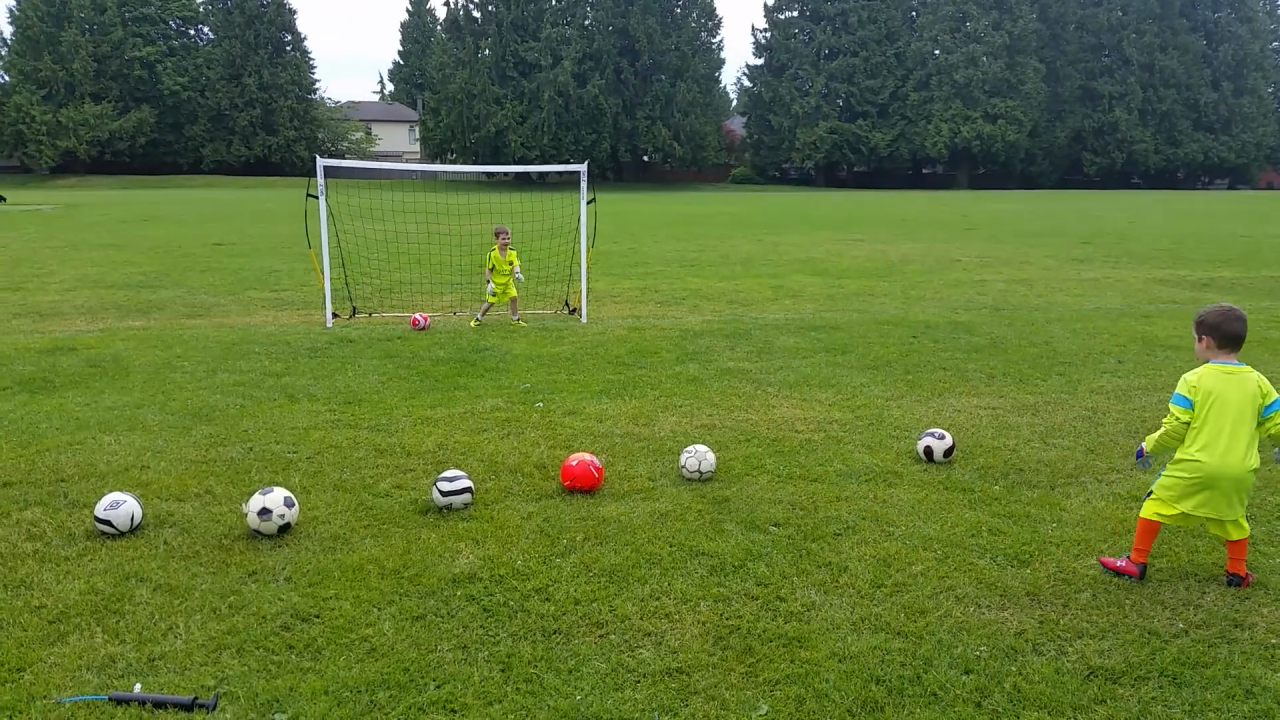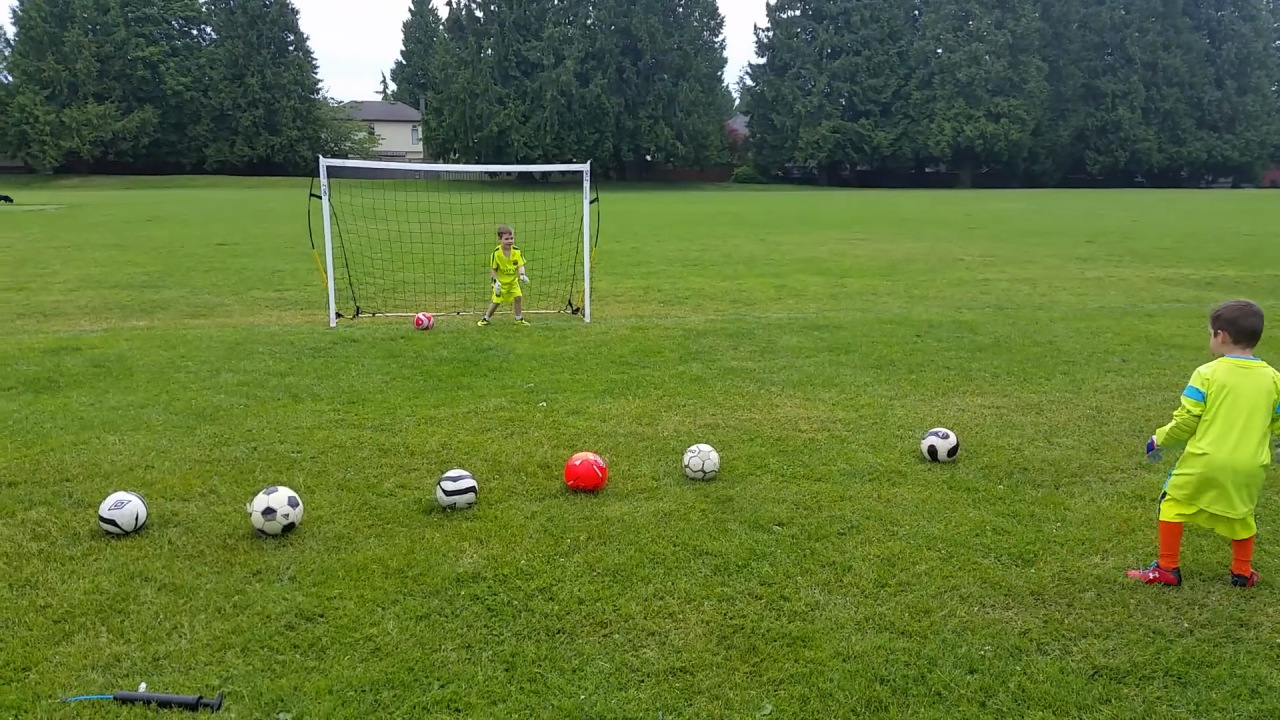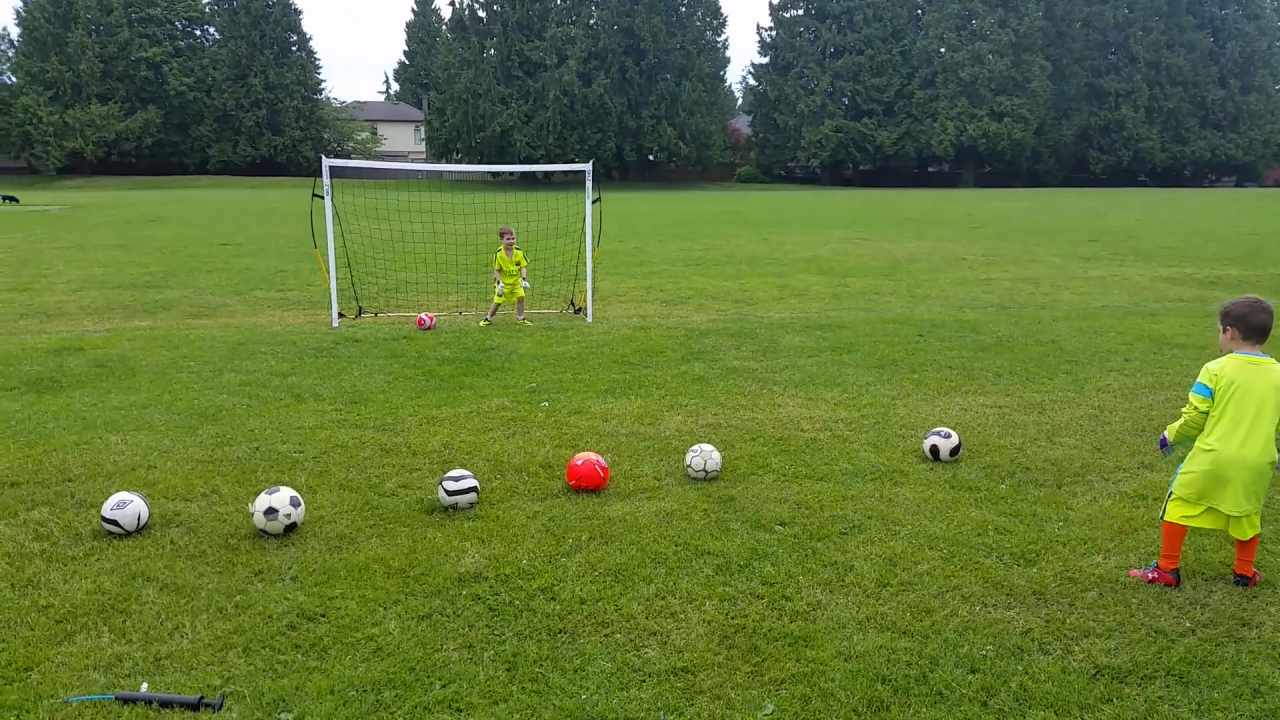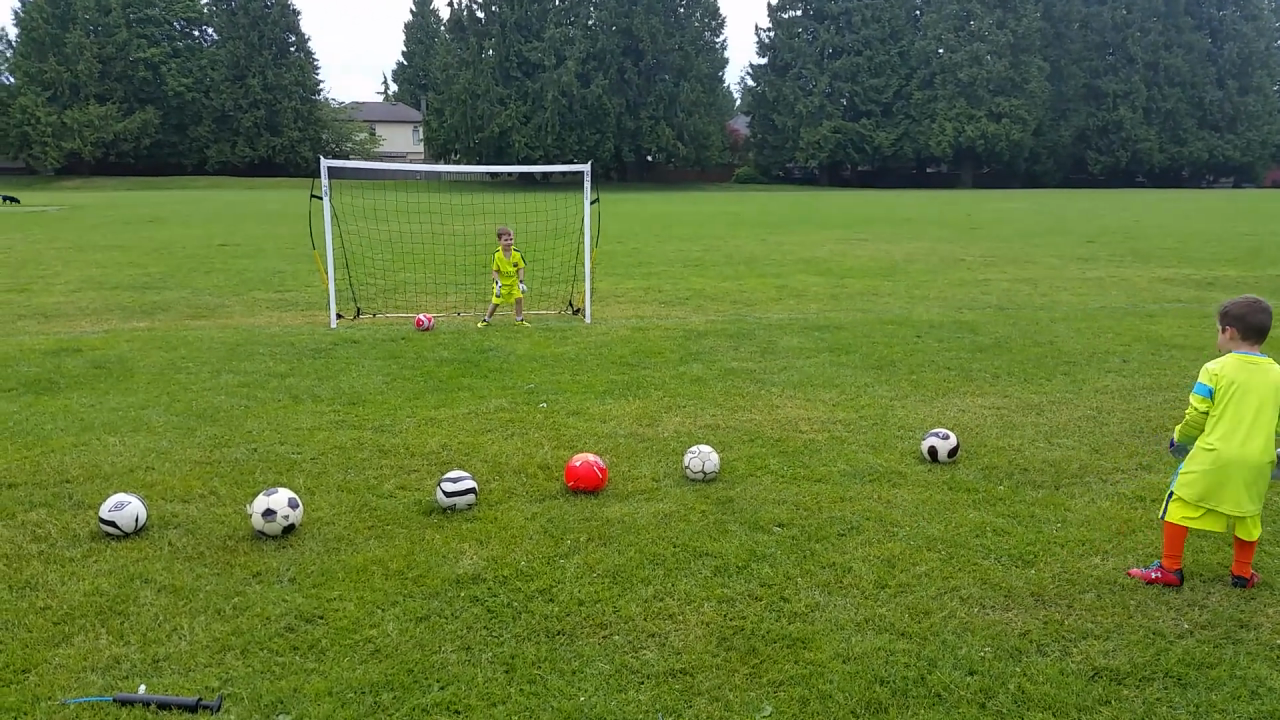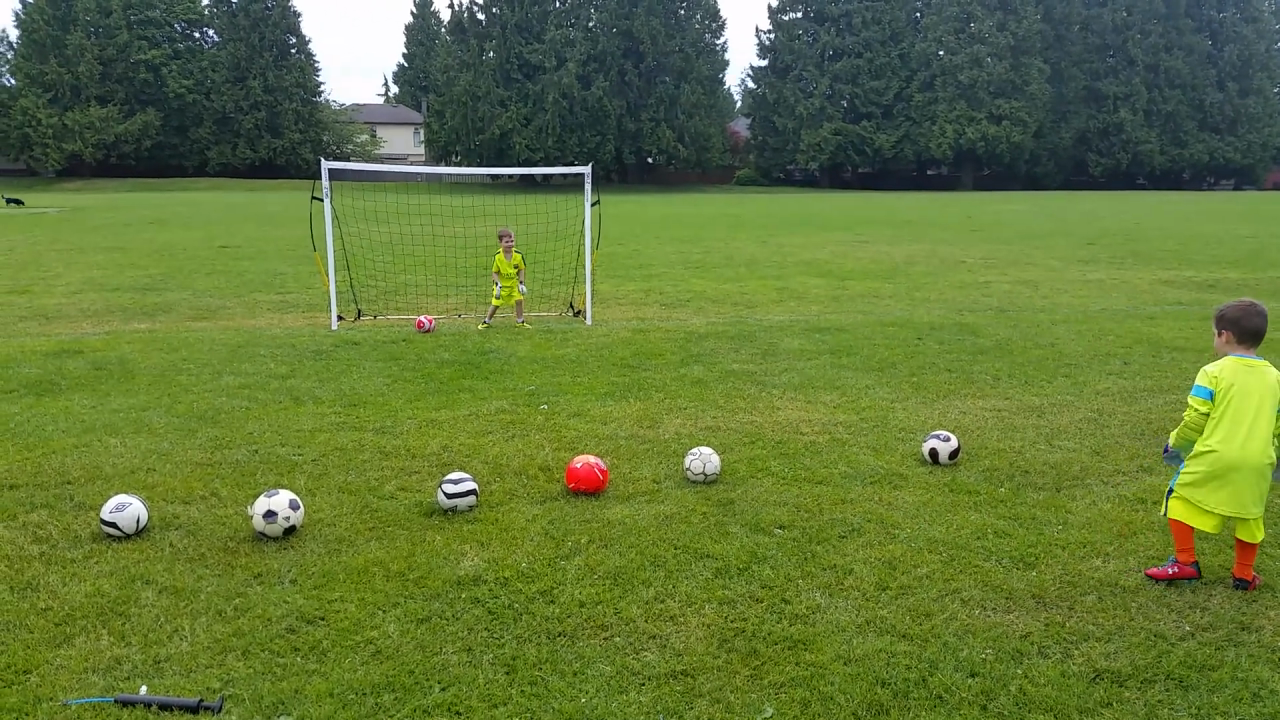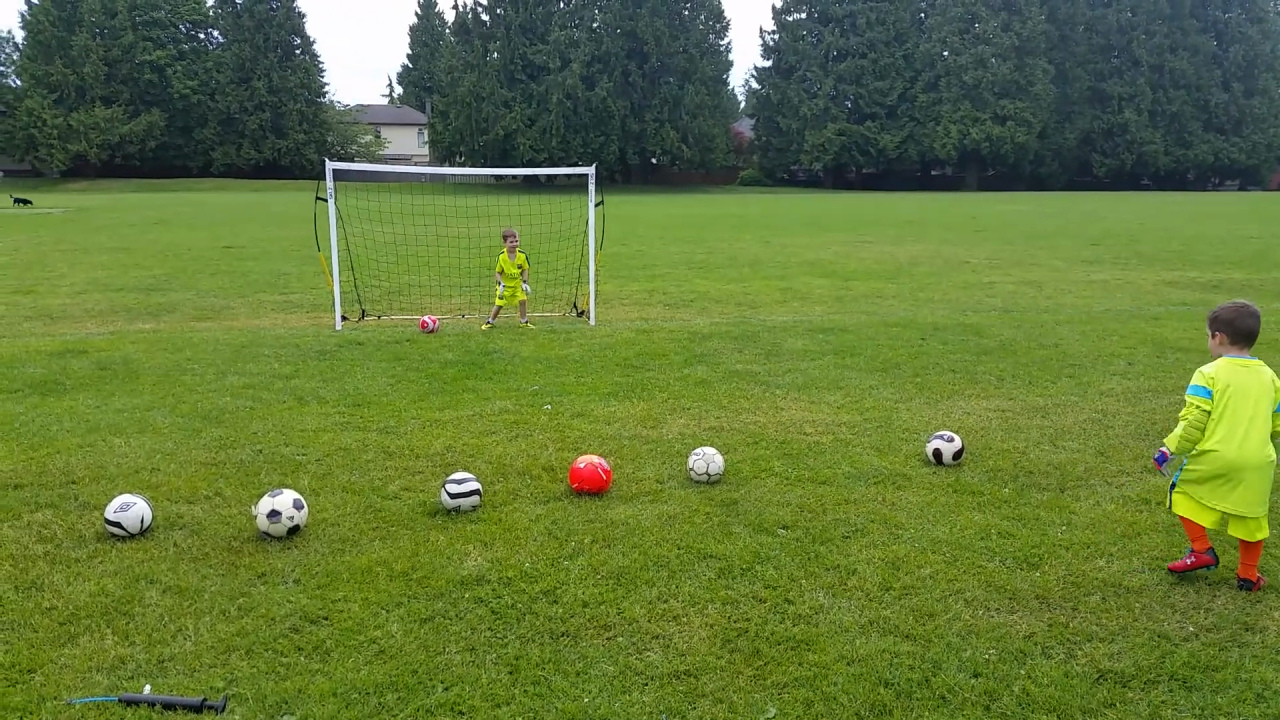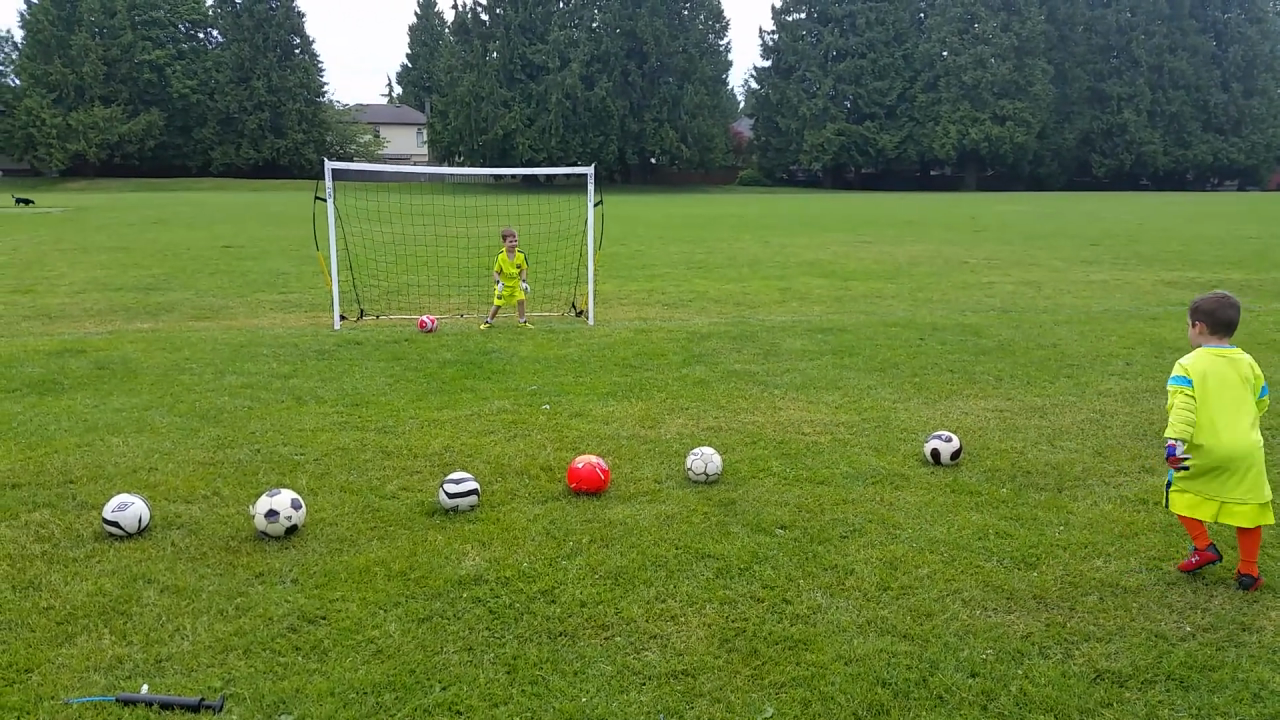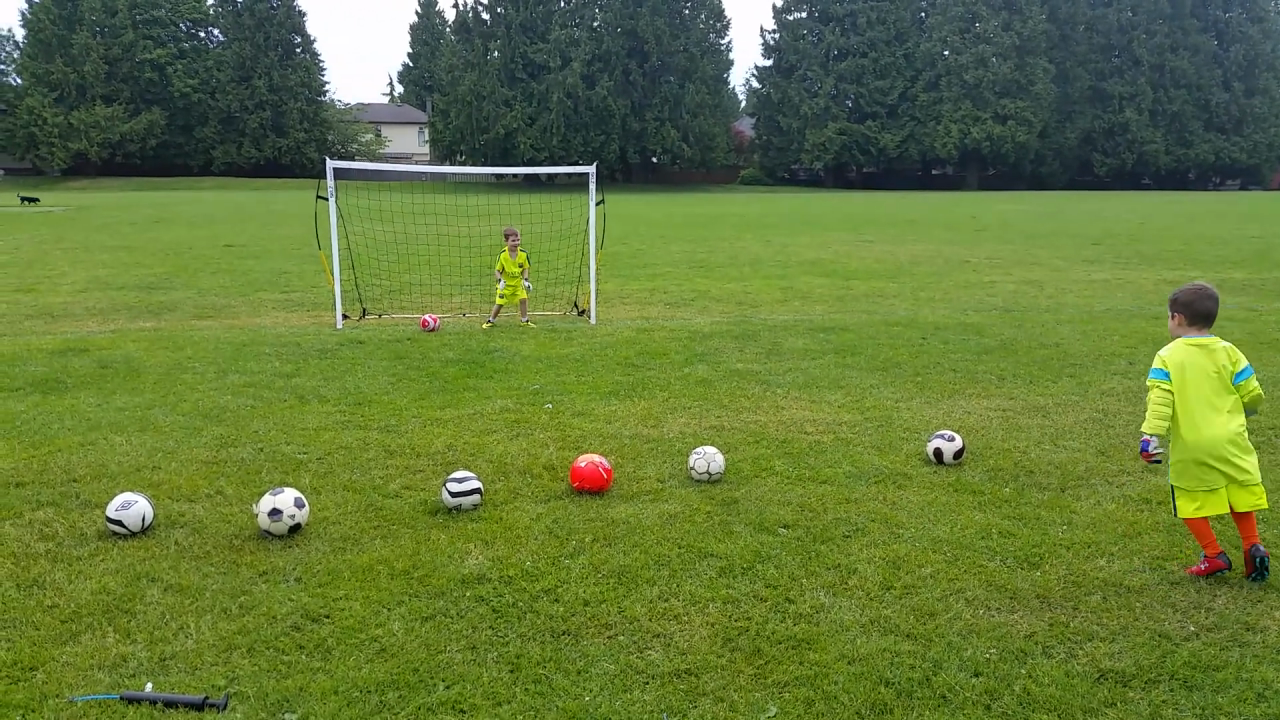
dt=0.1s
person 1, frame 1
left shoulder: (1194, 380)
left elbow: (1175, 428)
left wrist: (1149, 447)
left hip: (1194, 468)
right hip: (1239, 472)
left knee: (1156, 503)
right knee: (1234, 517)
left ankle: (1136, 563)
right ankle: (1237, 572)
person 1, frame 2
left shoulder: (1207, 374)
left elbow: (1185, 421)
left wrist: (1159, 440)
left hip: (1205, 463)
right hip: (1248, 468)
left knee: (1171, 505)
right knee: (1242, 515)
left ankle: (1167, 569)
right ankle: (1242, 572)
person 1, frame 3
left shoulder: (1216, 370)
left elbow: (1194, 418)
left wrist: (1171, 437)
left hip: (1212, 460)
right hip: (1256, 464)
left knee: (1179, 504)
right knee: (1246, 514)
left ankle: (1167, 568)
right ankle: (1244, 571)
person 1, frame 4
left shoulder: (1215, 370)
left elbow: (1196, 418)
left wrist: (1179, 439)
left hip: (1213, 459)
right hip: (1256, 464)
left knee: (1180, 505)
right knee: (1248, 515)
left ankle: (1170, 568)
right ankle: (1242, 573)
person 1, frame 5
left shoulder: (1213, 372)
left elbow: (1193, 421)
left wrist: (1175, 444)
left hip: (1214, 460)
left knee: (1178, 500)
right knee: (1249, 517)
left ankle: (1184, 563)
right ankle: (1244, 575)
person 1, frame 6
left shoulder: (1208, 373)
left elbow: (1194, 421)
left wrist: (1169, 449)
left hip: (1215, 459)
left knee: (1182, 492)
right knee: (1252, 517)
left ankle: (1202, 551)
right ankle: (1248, 575)
person 1, frame 7
left shoulder: (1188, 364)
right shoulder: (1248, 363)
left elbow: (1182, 408)
right elbow: (1261, 408)
left wrist: (1175, 442)
left hip: (1205, 451)
right hip: (1247, 452)
left knee: (1179, 491)
right knee: (1249, 510)
left ankle: (1205, 548)
right ankle: (1249, 572)
person 1, frame 8
left shoulder: (1166, 356)
right shoulder: (1228, 352)
left elbow: (1159, 401)
right elbow: (1253, 395)
left wrist: (1150, 435)
right wrist: (1244, 411)
left hip: (1190, 446)
right hip: (1229, 441)
left knee: (1191, 501)
right knee: (1240, 493)
left ankle: (1213, 555)
right ankle: (1253, 547)
